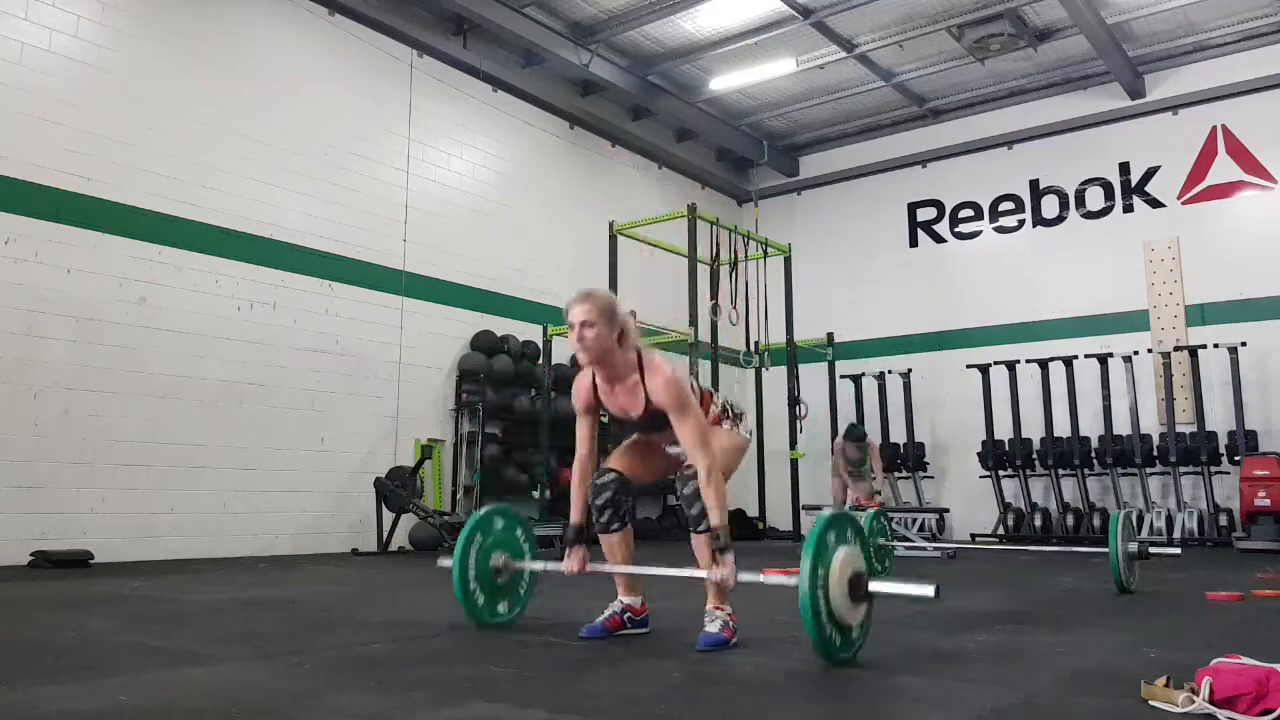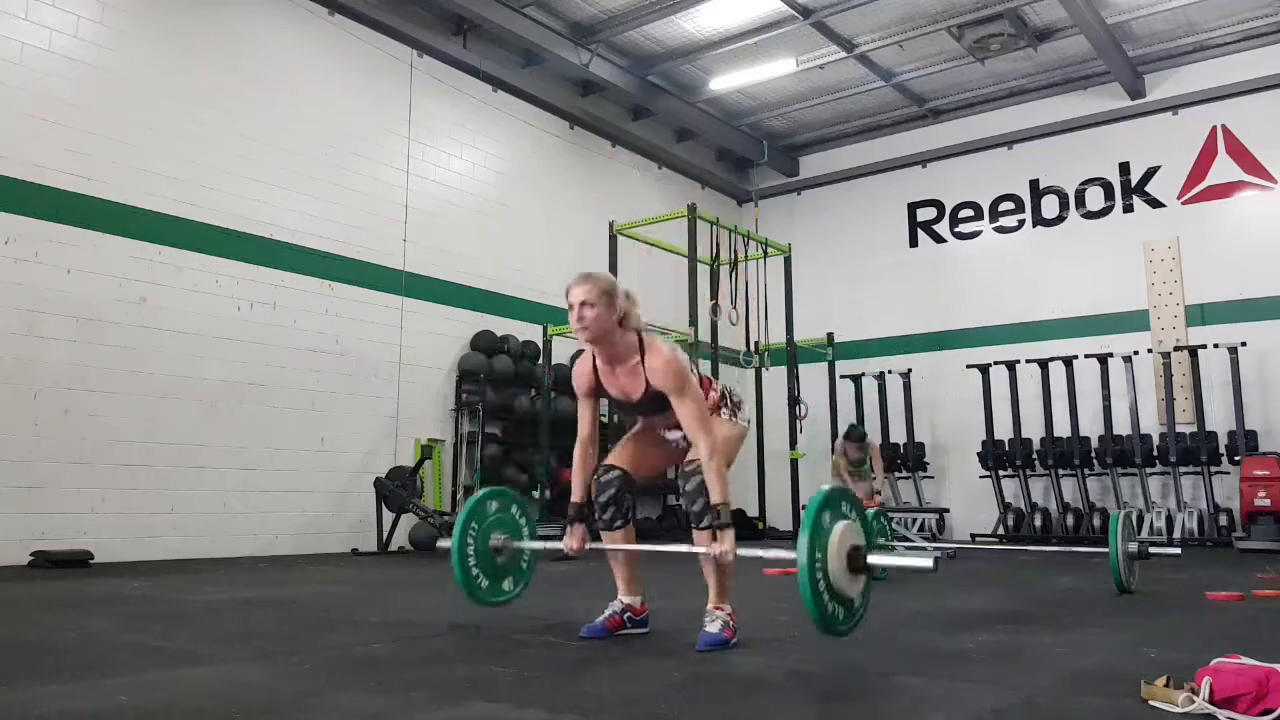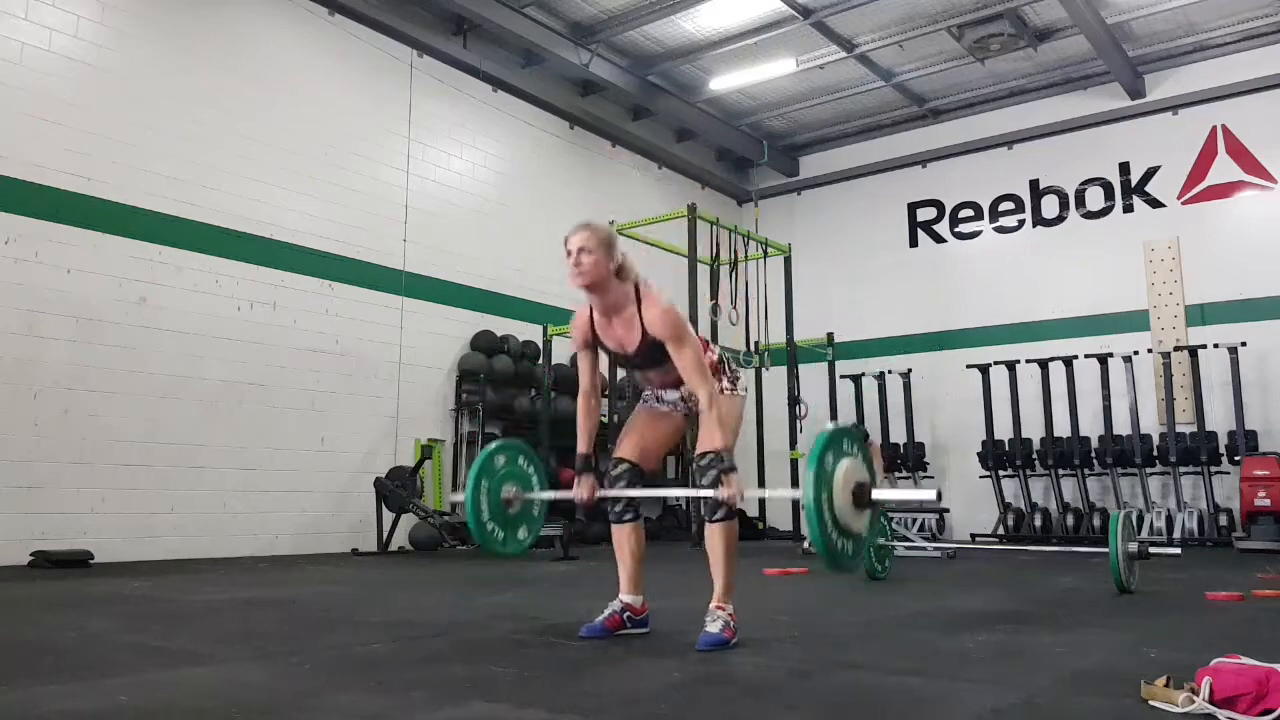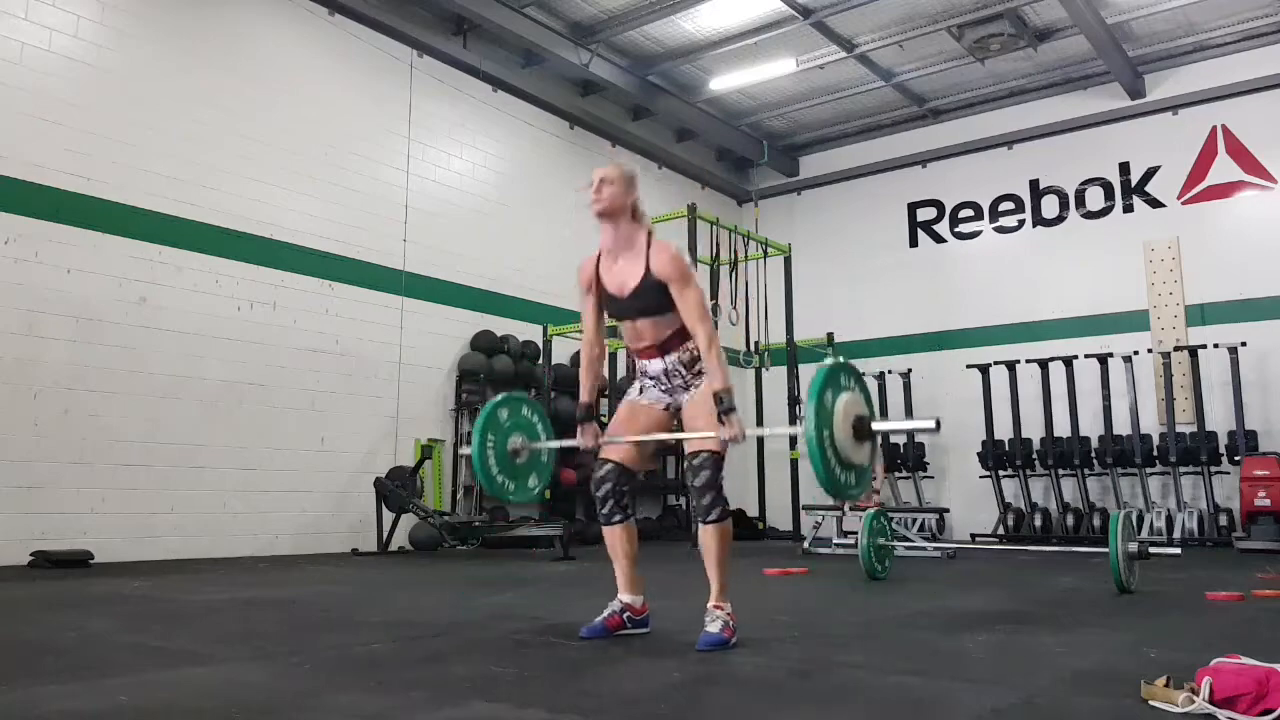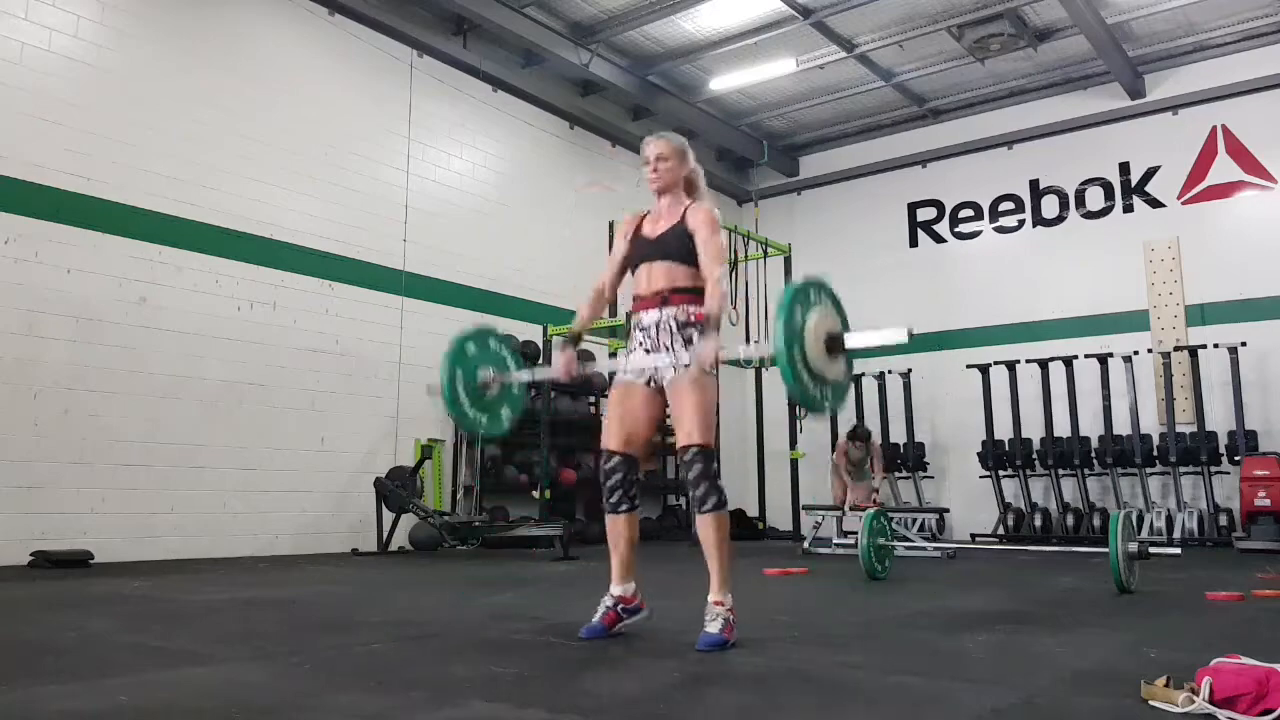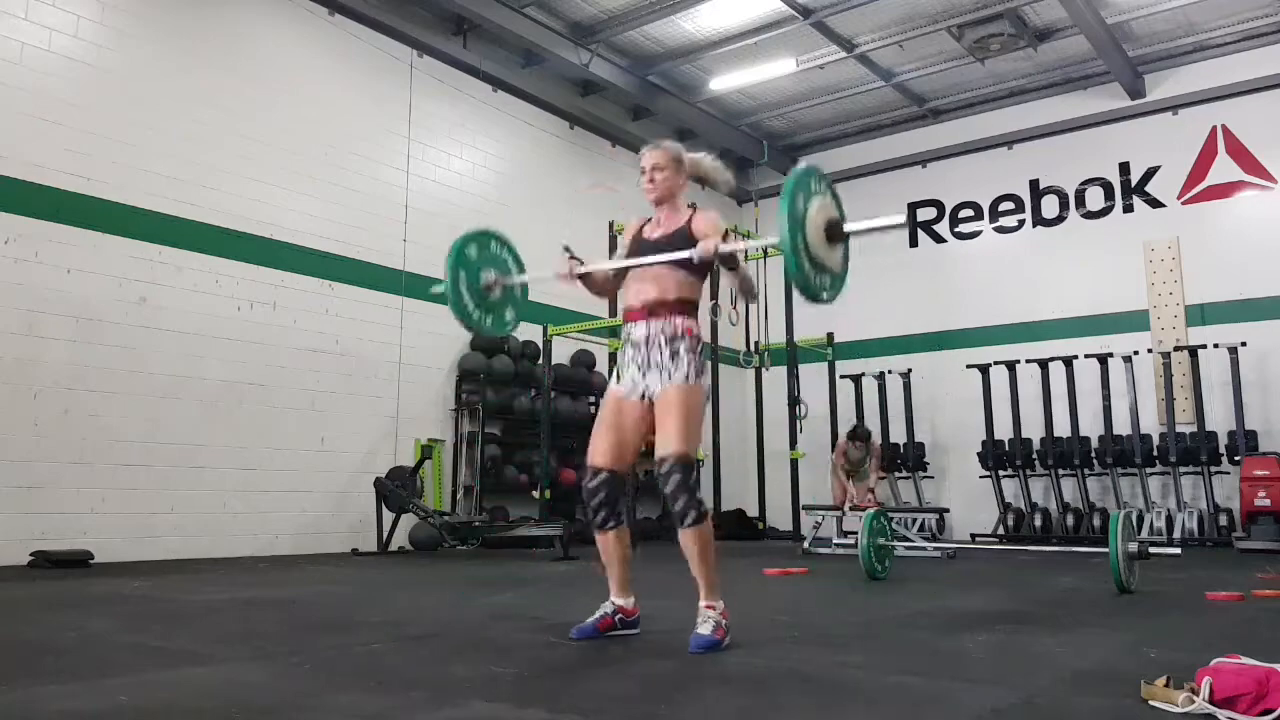
dt=0.1s
person 1, frame 1
left shoulder: (661, 376)
right shoulder: (585, 385)
left elbow: (704, 463)
right elbow: (583, 463)
right wrist: (575, 540)
left hip: (718, 426)
right hip: (660, 437)
left knee: (694, 488)
right knee: (607, 487)
left ankle: (719, 613)
right ankle: (630, 604)
person 1, frame 2
left shoulder: (661, 360)
right shoulder: (586, 367)
left elbow: (703, 438)
right elbow: (585, 445)
left wrist: (723, 525)
right wrist: (577, 519)
left hip: (718, 414)
right hip: (662, 426)
left knee: (694, 484)
right knee: (610, 484)
left ankle: (720, 614)
right ankle: (629, 603)
person 1, frame 3
left shoulder: (656, 310)
right shoulder: (584, 322)
left elbow: (704, 393)
right elbow: (588, 397)
left wrist: (727, 469)
right wrist: (584, 468)
left hip: (715, 383)
right hip: (662, 395)
left knee: (708, 473)
right knee: (618, 476)
left ankle: (722, 611)
right ankle: (631, 603)
person 1, frame 4
left shoulder: (666, 257)
right shoulder: (591, 268)
left elbow: (706, 334)
right elbow: (592, 345)
left wrist: (726, 409)
right wrist: (585, 417)
left hip: (695, 371)
right hip: (650, 377)
left knee: (701, 477)
right knee: (607, 476)
left ankle: (720, 610)
right ankle: (629, 602)
person 1, frame 5
left shoulder: (699, 213)
right shoulder: (633, 225)
left elbow: (716, 277)
right elbow: (603, 288)
left wrist: (713, 332)
right wrist: (572, 340)
left hip: (687, 338)
right hip: (641, 345)
left knee: (696, 464)
right knee: (615, 466)
left ankle: (720, 605)
right ankle: (623, 594)
person 1, frame 6
left shoulder: (699, 221)
right shoulder: (636, 230)
left elbow: (713, 249)
right elbow: (606, 287)
left wrist: (714, 249)
right wrist: (581, 271)
left hip: (678, 353)
right hip: (634, 357)
left knee: (674, 477)
right knee: (599, 483)
left ankle: (712, 610)
right ankle: (621, 604)
